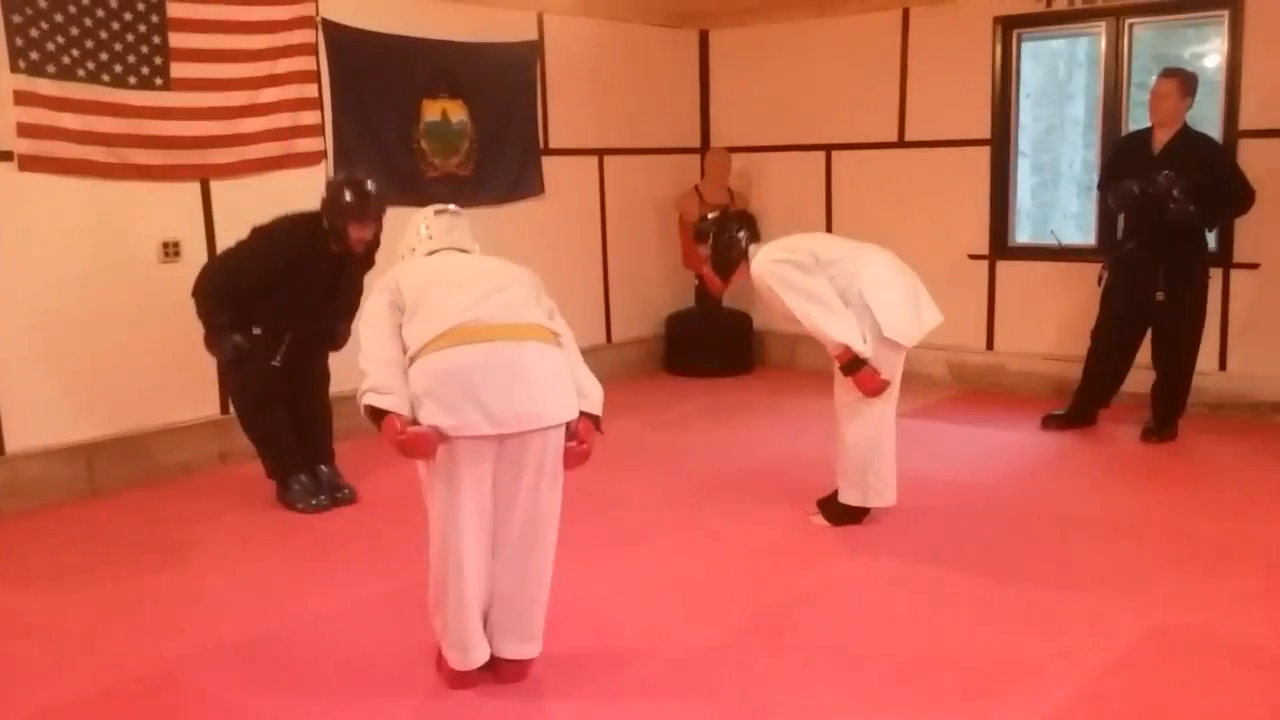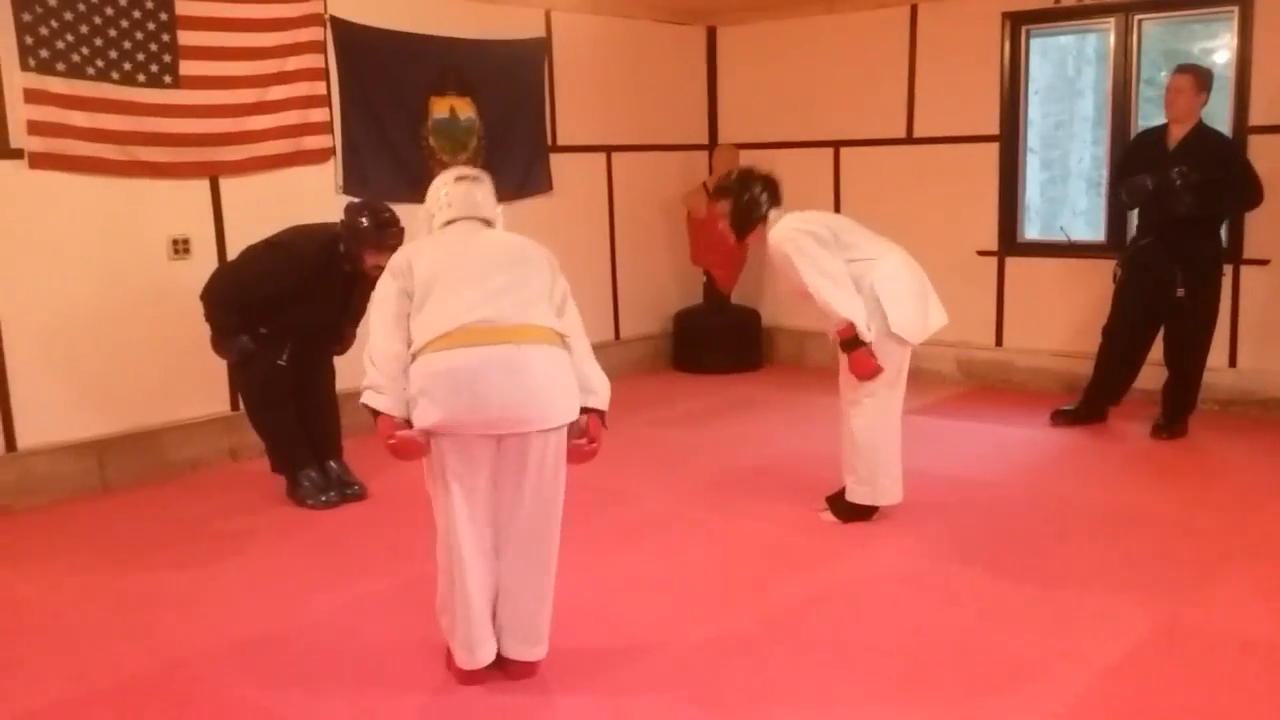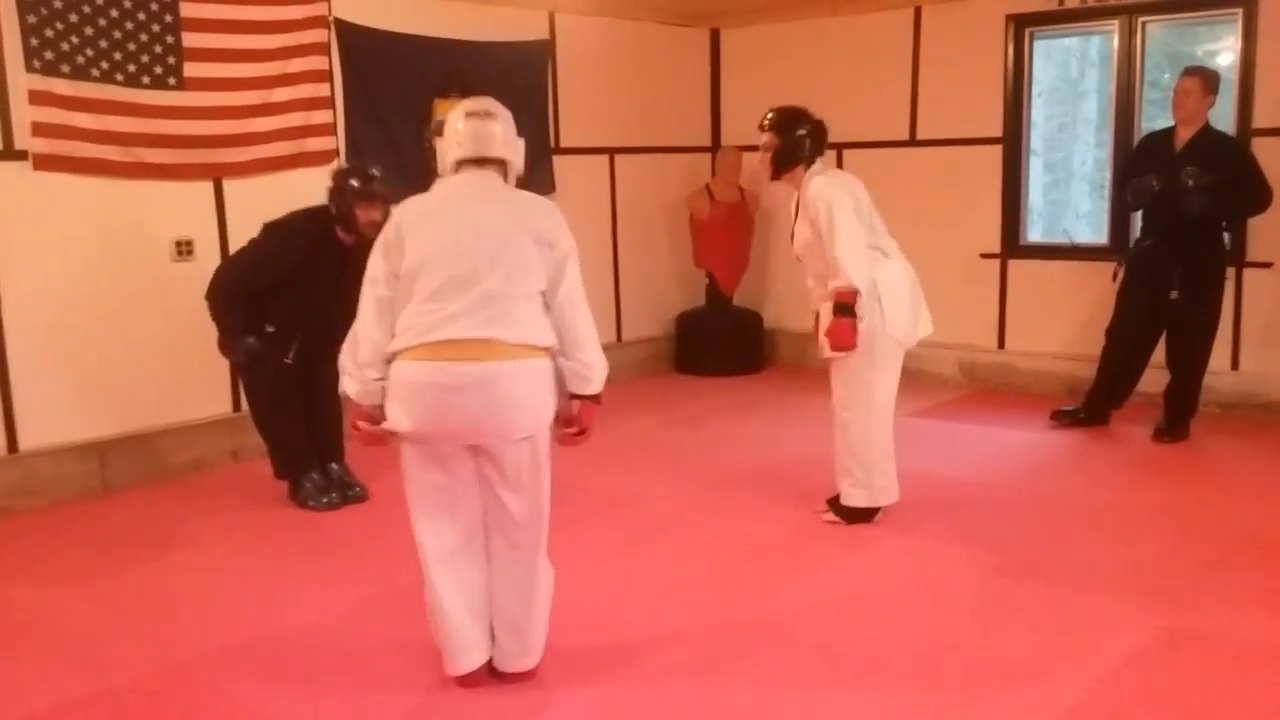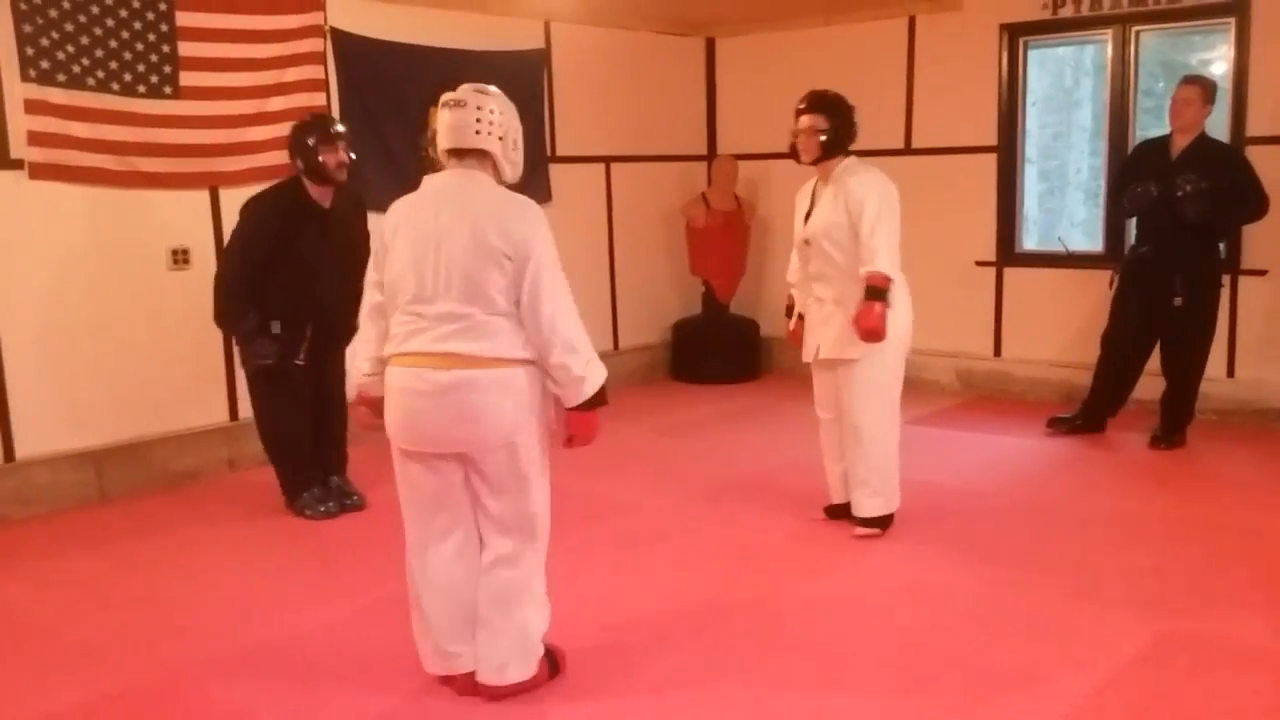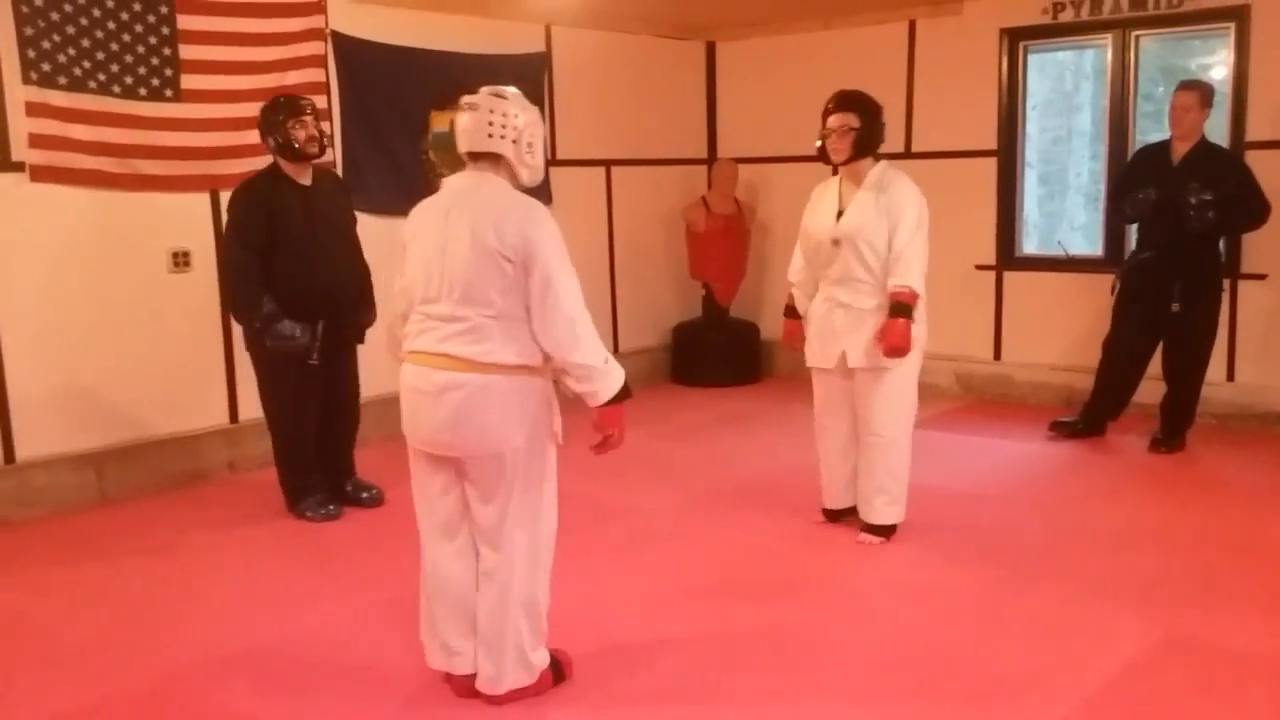
dt=0.3s
person 1, frame 1
left shoulder: (395, 280)
right shoulder: (514, 273)
left elbow: (380, 349)
right elbow: (564, 342)
left wrist: (392, 415)
right wrist: (585, 413)
left hip: (449, 380)
right hip: (534, 376)
left knee: (459, 523)
right knee: (525, 522)
left ankle: (462, 654)
right ankle: (514, 649)
person 1, frame 2
left shoulder: (410, 257)
right shoulder: (533, 254)
left elbow: (388, 338)
right elbow: (572, 333)
left wrist: (392, 414)
right wrist: (590, 412)
left hip: (449, 379)
right hip: (536, 375)
left knee: (464, 521)
right knee: (529, 520)
left ankle: (470, 650)
right ankle: (522, 645)
person 1, frame 3
left shoulder: (408, 216)
right shoulder: (541, 215)
left elbow: (374, 315)
right elbow: (570, 312)
left wrist: (366, 396)
right wrist: (582, 393)
left hip: (428, 383)
right hip: (514, 382)
left knee: (446, 525)
right knee: (517, 524)
left ankle: (464, 652)
right ankle: (518, 650)
person 1, frame 4
left shoulder: (401, 215)
right shoulder: (516, 214)
left elbow: (376, 313)
right elbow: (549, 316)
left wrist: (371, 383)
right wrist: (582, 394)
left hip: (415, 392)
right hip: (498, 391)
left knee: (437, 534)
right knee: (512, 531)
left ankle: (454, 660)
right ankle: (511, 662)
person 1, frame 5
left shoulder: (424, 215)
right shoulder: (525, 217)
right elbow: (561, 318)
right wrist: (607, 396)
left hip: (427, 392)
right hip: (500, 397)
left knee: (447, 534)
right knee: (512, 537)
left ankle: (458, 660)
right ankle: (513, 668)
person 2, frame 1
left shoulder: (766, 269)
right shoulder: (773, 258)
left elbow: (823, 316)
left wrist: (855, 367)
right wrist: (852, 363)
left hip: (878, 302)
right hip: (881, 294)
left knee: (862, 407)
right knee: (857, 405)
left ankle: (855, 500)
right ankle: (855, 491)
person 2, frame 2
left shoulder: (785, 237)
right shoulder: (790, 228)
left elbow: (834, 292)
left wrist: (854, 346)
right wrist: (853, 342)
left hip: (887, 301)
right hip: (882, 298)
left knee: (867, 403)
right knee: (866, 401)
left ankle: (863, 497)
right ankle: (861, 488)
person 2, frame 3
left shoulder: (825, 189)
right shoulder: (808, 193)
left elbow: (850, 258)
left wrist: (843, 314)
right wrist: (824, 312)
left hip: (876, 303)
right hip: (858, 304)
left knee: (860, 405)
right knee: (849, 404)
left ankle: (863, 499)
right ankle: (855, 491)
person 2, frame 4
left shoulder: (866, 183)
right shoulder: (808, 191)
left elbow: (880, 248)
left wrist: (874, 302)
right wrist: (796, 310)
left hip: (867, 313)
right hip: (827, 315)
left knee: (867, 414)
right knee: (831, 412)
left ankle: (876, 507)
right ankle: (846, 496)
person 2, frame 5
left shoulder: (899, 190)
right shoulder: (822, 194)
left elbow: (909, 262)
right elbow: (806, 261)
left wrist: (900, 318)
right wrist: (794, 312)
left hip: (881, 322)
right hip: (832, 321)
left knee: (883, 422)
right knee: (832, 418)
left ankle: (882, 514)
right ankle: (842, 500)
person 3, frame 1
left shoulder: (1205, 150)
right shoulder: (1129, 146)
left elbow: (1241, 197)
right elbow: (1107, 186)
left wrist: (1197, 212)
right wrist: (1118, 195)
left hip: (1181, 262)
right hip: (1132, 257)
left knee: (1174, 345)
right knee: (1109, 335)
left ankle: (1165, 419)
right ankle: (1084, 408)
person 3, frame 2
left shoulder: (1218, 148)
right shoulder: (1145, 142)
left elbow: (1250, 193)
right elbow: (1120, 184)
left wrist: (1201, 202)
right wrist: (1132, 191)
left hip: (1195, 259)
right hip: (1147, 253)
left knee: (1186, 342)
right knee: (1121, 331)
left ankle: (1175, 416)
right ankle: (1094, 404)
person 3, frame 3
left shoulder: (1227, 150)
right shoulder: (1151, 145)
left elbow: (1259, 196)
right elbow: (1124, 188)
left wrist: (1213, 203)
right wrist: (1137, 192)
left hip: (1198, 261)
right hip: (1150, 254)
left knee: (1188, 345)
right knee: (1124, 334)
left ankle: (1177, 419)
right ankle: (1096, 406)
person 3, frame 4
left shoulder: (1223, 158)
right shoulder: (1146, 152)
left elbow: (1256, 203)
right elbow: (1116, 197)
left wrist: (1209, 208)
right wrist: (1133, 199)
left hip: (1194, 268)
right hip: (1145, 263)
left knee: (1184, 352)
right knee: (1120, 342)
left ankle: (1173, 426)
right ankle: (1093, 414)
person 3, frame 5
left shoulder: (1224, 163)
right shoulder: (1146, 158)
left elbow: (1257, 210)
right elbow: (1116, 202)
left wrist: (1215, 219)
right wrist: (1132, 206)
left hip: (1195, 274)
right hip: (1146, 268)
left knee: (1185, 357)
right knee: (1121, 346)
left ankle: (1173, 430)
right ankle: (1093, 417)
person 4, frame 1
left shoulder: (362, 247)
right shoulder: (285, 240)
right elbow: (214, 281)
left wrist: (340, 324)
right wrist: (221, 332)
left hip: (306, 331)
right hip: (254, 333)
left knee: (312, 393)
right knee: (261, 398)
left ankle: (322, 469)
right ankle: (292, 478)
person 4, frame 2
left shoulder: (370, 266)
right shoulder: (298, 255)
right elbow: (222, 287)
left wrist: (344, 331)
right wrist: (230, 335)
right hip: (259, 333)
left knee: (318, 390)
right knee: (269, 395)
left ankle: (331, 465)
right ankle: (303, 474)
person 4, frame 3
left shoulder: (370, 242)
right shoulder: (294, 235)
left elbow: (352, 291)
right elbow: (229, 280)
left wrist: (339, 330)
right wrist: (235, 334)
left hip: (315, 332)
right hip: (266, 333)
left knee: (323, 392)
right knee: (276, 398)
left ankle: (333, 467)
right ankle: (305, 476)
person 4, frame 4
left shoulder: (351, 205)
right shoulder: (270, 209)
left elbow: (357, 265)
right elbow: (234, 273)
left wrist: (348, 316)
right wrist: (247, 333)
left hip: (326, 328)
right hip: (275, 331)
left knee: (331, 404)
right knee: (284, 412)
left ankle: (332, 478)
right ankle: (303, 488)
person 4, frame 5
left shoulder: (333, 187)
right shoulder: (255, 195)
left elbow: (351, 250)
right elbow: (237, 265)
left wrist: (365, 302)
right wrist: (265, 320)
left hip: (337, 323)
right hip: (285, 327)
left knee: (343, 406)
right knee: (293, 414)
left ankle: (341, 480)
right ankle: (305, 491)
